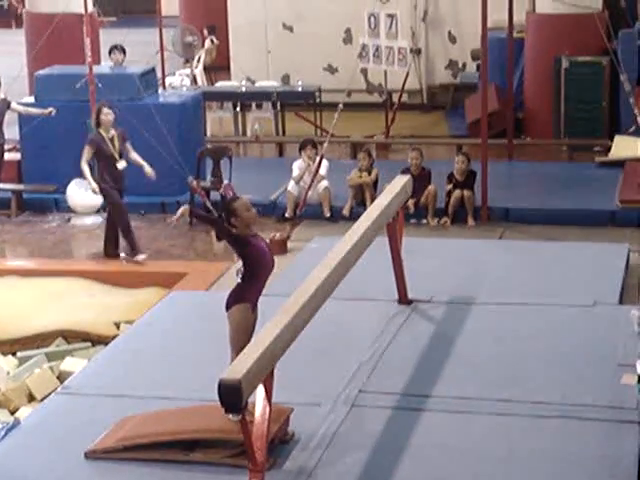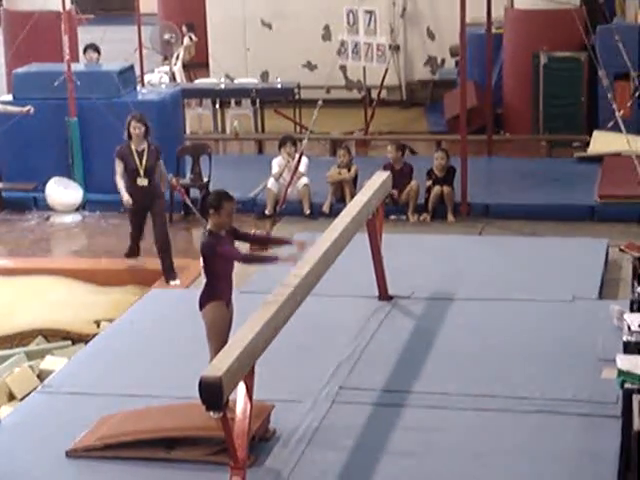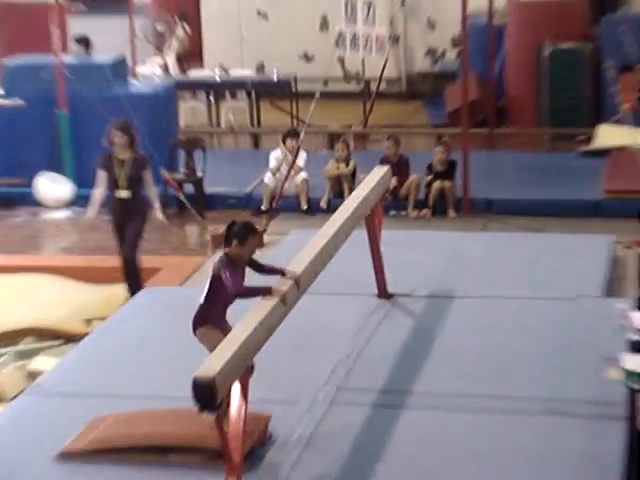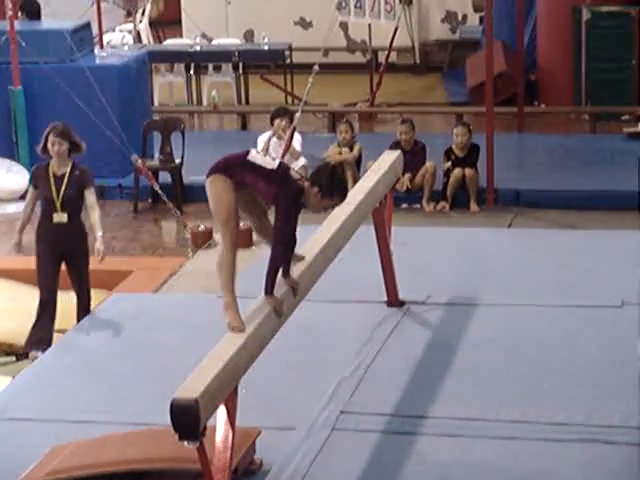
dt=0.7s
person 1, frame 1
left shoulder: (252, 233)
right shoulder: (239, 240)
left elbow: (233, 201)
right elbow: (216, 221)
left wrist: (228, 194)
right wrist: (189, 210)
left hip: (249, 301)
right hip: (241, 302)
right knee: (237, 358)
person 1, frame 2
left shoulder: (227, 232)
right shoulder: (210, 242)
left elbow: (256, 239)
right elbow: (241, 257)
left wrist: (290, 242)
right wrist: (278, 257)
left hip: (225, 298)
right hip: (213, 301)
left knee: (222, 352)
right knee: (217, 355)
person 1, frame 3
left shoulder: (238, 259)
right shoulder: (224, 265)
left elbow: (260, 268)
right elbow: (236, 290)
left wrist: (284, 272)
right wrist: (271, 290)
left hip: (218, 320)
right hip: (205, 323)
person 1, frame 4
left shoulder: (300, 190)
right shoulder: (291, 193)
left elbow: (289, 235)
right elbow: (280, 240)
left wrist: (286, 273)
right wrist: (269, 293)
left hip: (238, 178)
right hip: (223, 173)
left knee: (260, 219)
right knee: (230, 238)
left ankle: (288, 257)
right ankle: (230, 307)
person 2, frame 1
left shoulder: (120, 133)
right shoulder: (94, 138)
left elbow: (130, 153)
right elbow: (84, 162)
left wrist: (144, 165)
right wrist: (91, 181)
left hip: (119, 181)
right hip: (106, 183)
left knee: (114, 216)
right knee: (122, 217)
left ankle: (111, 250)
right ankle: (134, 251)
person 2, frame 2
left shoulder: (154, 150)
right shoulder: (123, 151)
left elbow: (162, 173)
right elbow: (119, 177)
left wrist: (164, 191)
right wrist: (124, 194)
left hip: (155, 198)
right hip: (135, 199)
left knee: (162, 236)
right knee: (137, 232)
left ankle: (170, 275)
right ankle: (132, 252)
person 2, frame 3
left shoulder: (140, 159)
right shoulder: (106, 160)
left elbow: (149, 186)
right elbow: (100, 187)
left wrist: (157, 209)
right wrist: (92, 209)
left hip: (137, 212)
right hip: (118, 212)
left knee: (128, 253)
right knee: (125, 254)
left ankle: (137, 290)
right ankle: (135, 291)
person 2, frame 4
left shoulder: (81, 174)
right shoulder: (38, 173)
left elbow: (93, 208)
right elbow: (29, 206)
left wrist: (99, 237)
right wrist: (19, 234)
left hip: (75, 240)
right hip: (46, 241)
left knee: (82, 287)
right knee: (47, 293)
right ankle: (38, 344)
